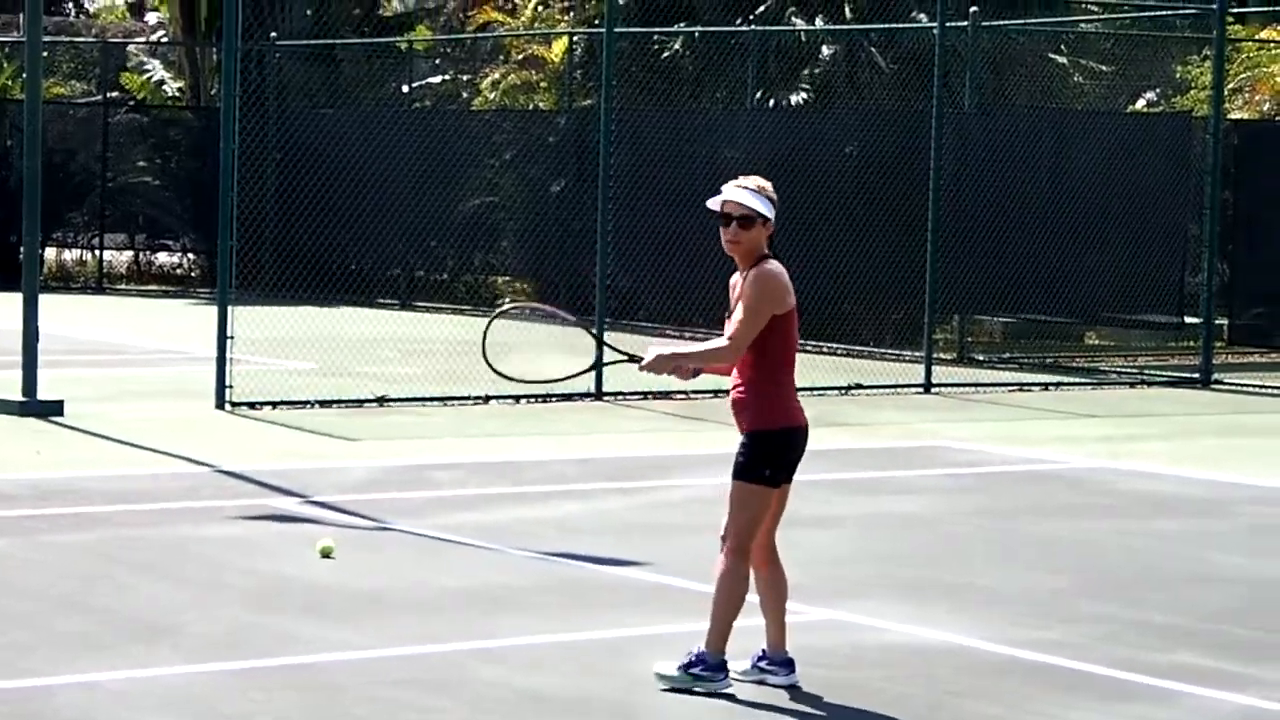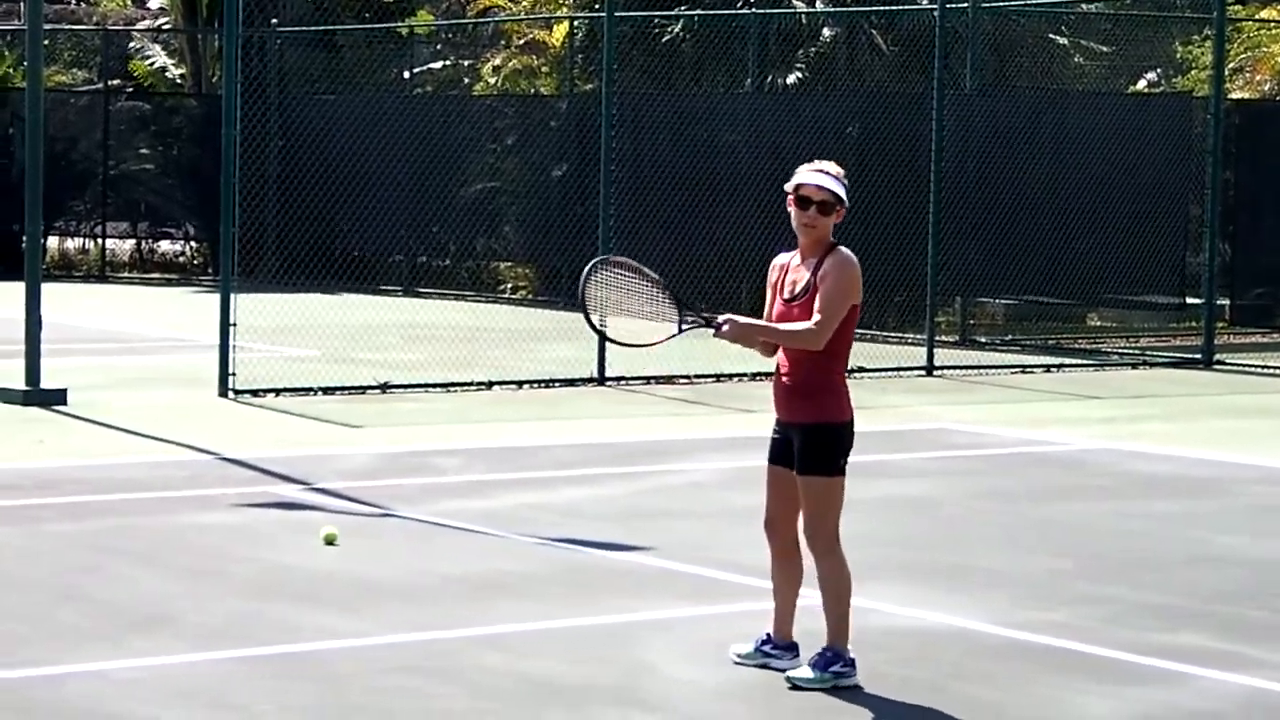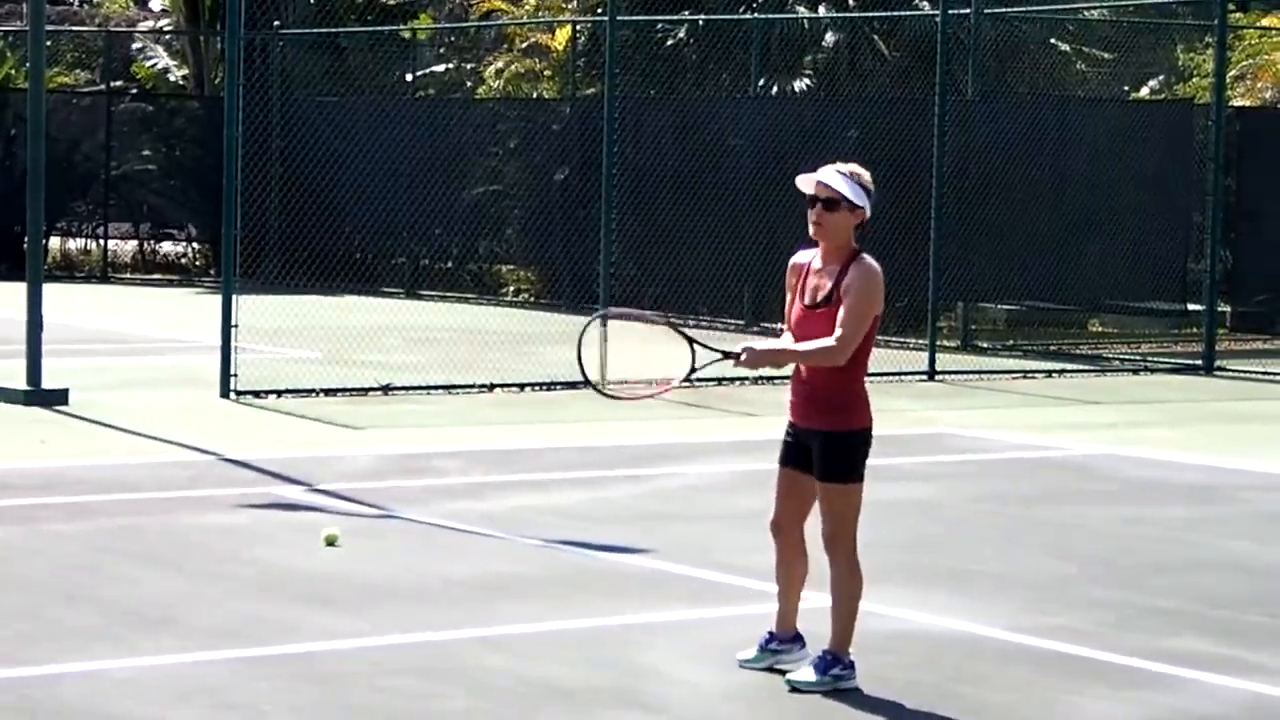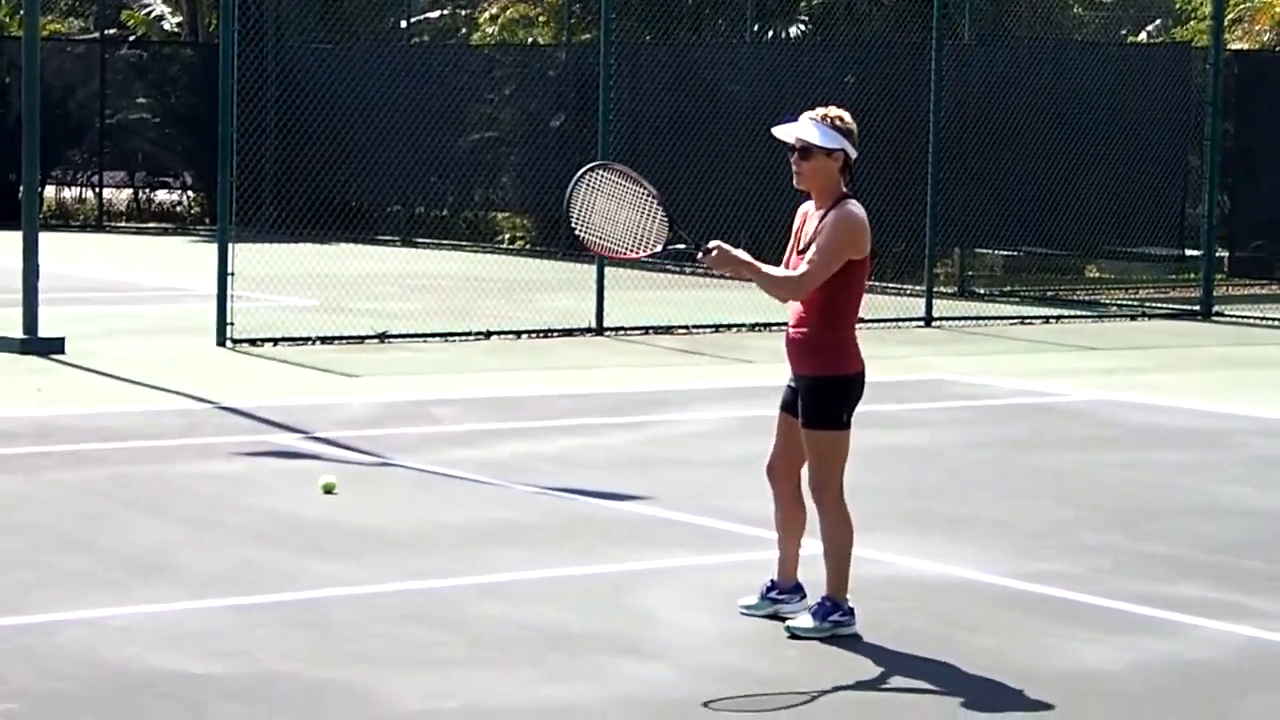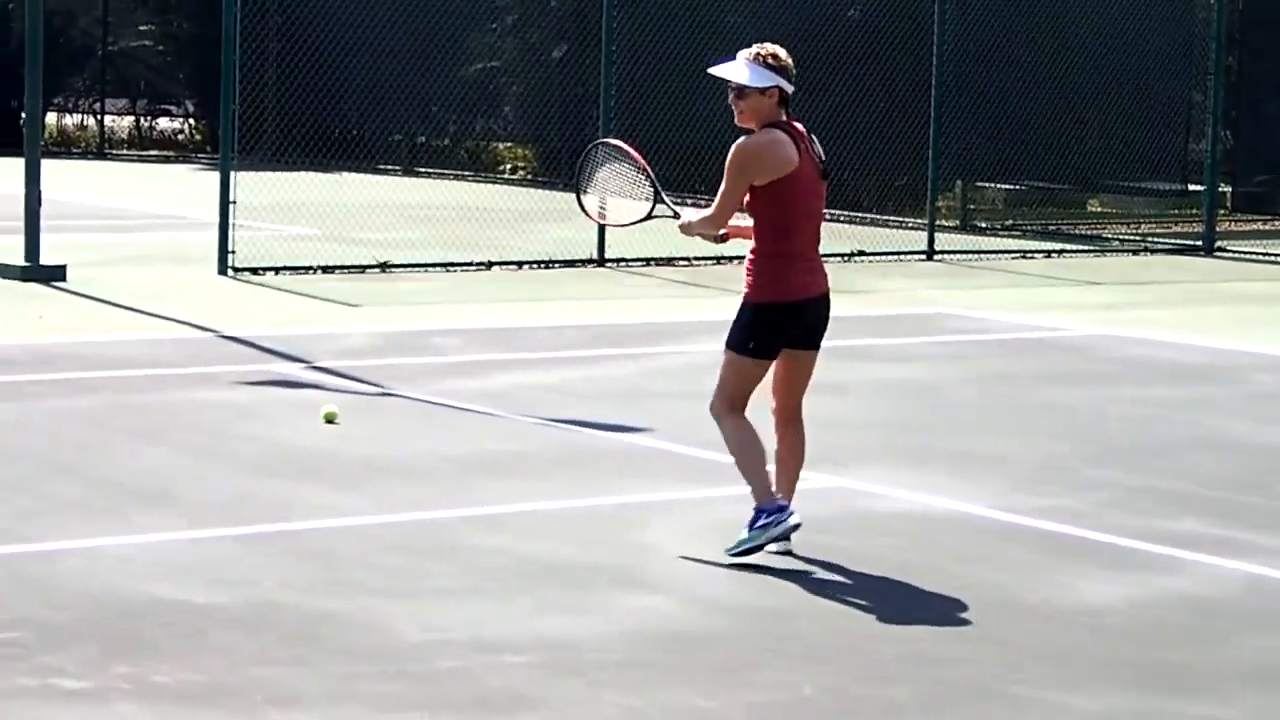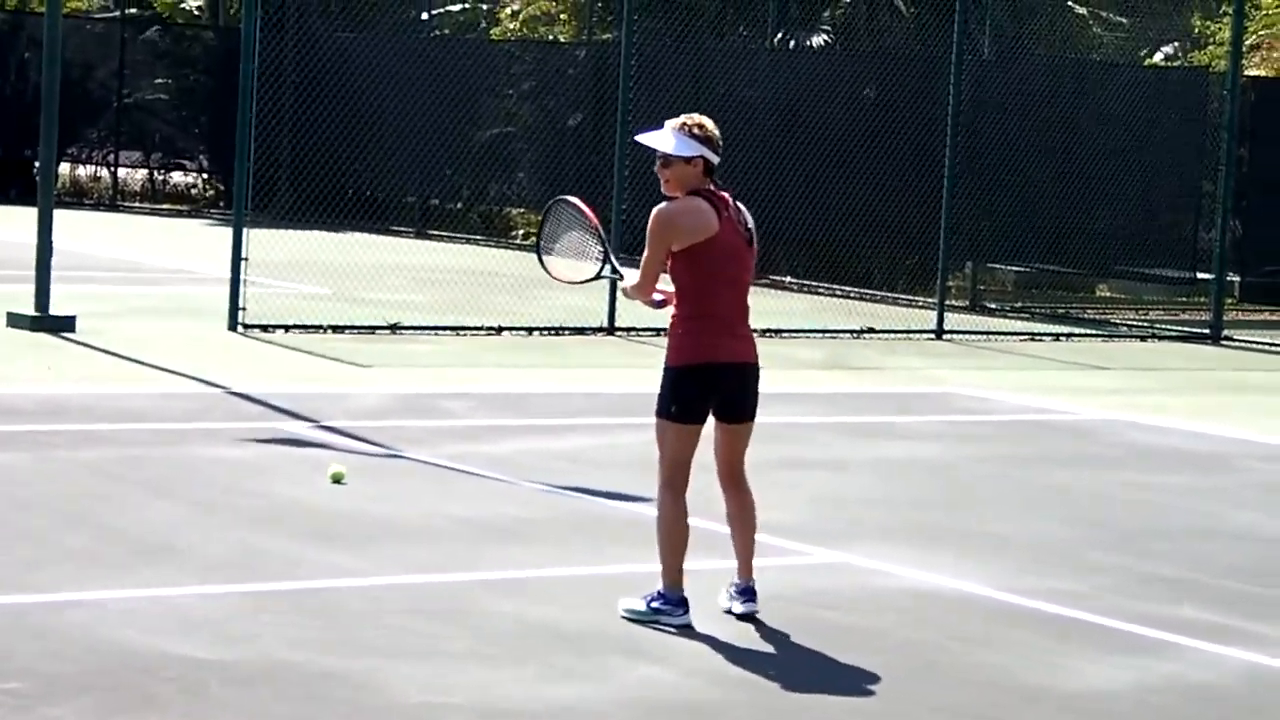
dt=0.7s
person 1, frame 1
left shoulder: (765, 276)
right shoulder: (745, 278)
left elbow: (733, 348)
left wrist: (668, 355)
right wrist: (692, 363)
left hip: (770, 429)
right hip: (779, 427)
left knee: (735, 544)
right knee: (760, 546)
left ankle: (710, 661)
right ankle: (776, 658)
person 1, frame 2
left shoulder: (841, 264)
right shoulder: (780, 265)
left elbow: (816, 335)
left wrist: (752, 326)
right wrist: (746, 333)
left hip: (824, 419)
right hip: (789, 417)
left knee: (821, 537)
right knee: (778, 528)
left ankle: (838, 657)
right ankle: (780, 640)
person 1, frame 3
left shoulder: (865, 274)
right shoulder: (799, 265)
left elbow: (839, 349)
left wrist: (773, 353)
right wrist: (774, 350)
left hip: (842, 426)
right hip: (803, 421)
left knee: (838, 542)
right knee: (784, 527)
left ankle: (839, 660)
right ankle: (785, 636)
person 1, frame 4
left shoulder: (846, 218)
right shoulder: (806, 214)
left elbow: (798, 285)
right elbow: (790, 284)
left wrist: (738, 259)
right wrist: (743, 266)
left hip: (831, 372)
right hip: (807, 369)
left knee: (825, 489)
right knee: (781, 472)
left ankle: (837, 607)
right ankle: (786, 586)
person 1, frame 5
left shoulder: (752, 148)
right shoulder: (806, 142)
left elbow: (715, 220)
left wrist: (692, 223)
right wrist: (734, 229)
left hip: (772, 298)
right hip: (813, 296)
left knee: (726, 407)
right knee: (787, 411)
left ankle: (768, 509)
right ankle: (777, 513)
person 1, frame 6
left shoulder: (670, 214)
right shoulder: (738, 213)
left elbow: (642, 288)
left wrist: (633, 288)
left hip: (694, 362)
right hip: (741, 361)
left knee: (672, 482)
right knee: (733, 475)
left ankle: (671, 597)
right ankle: (744, 586)
